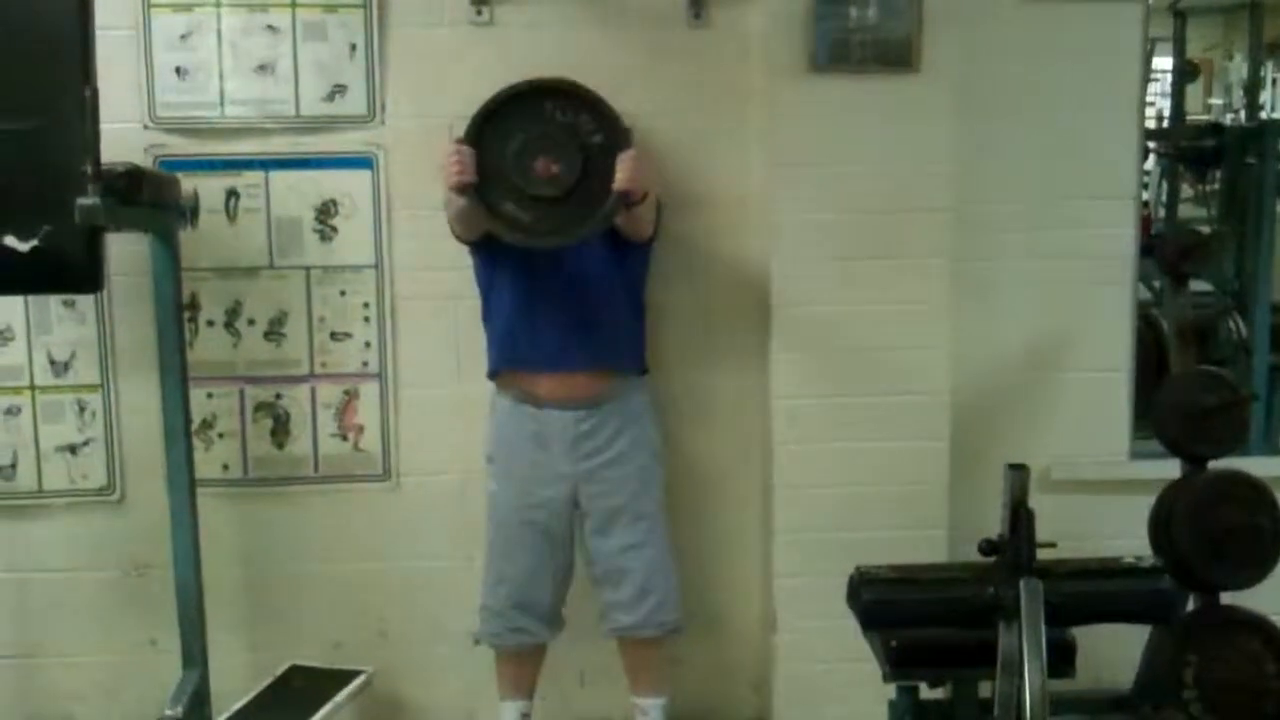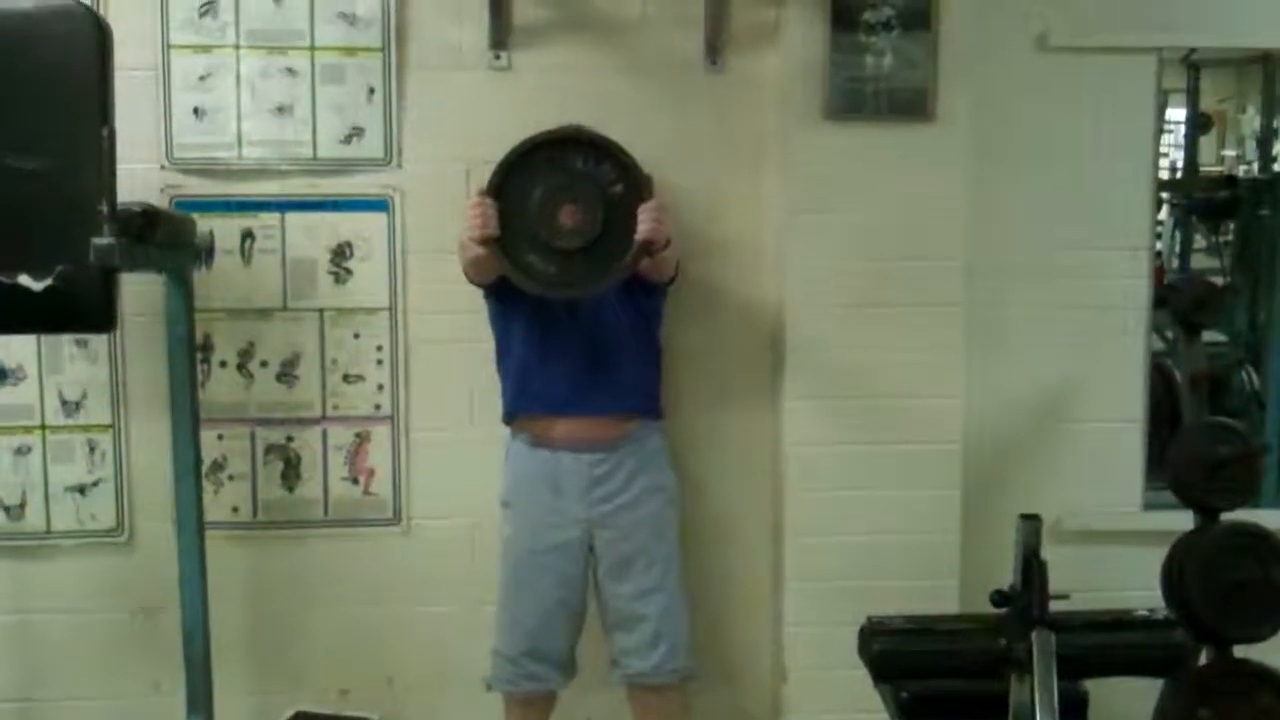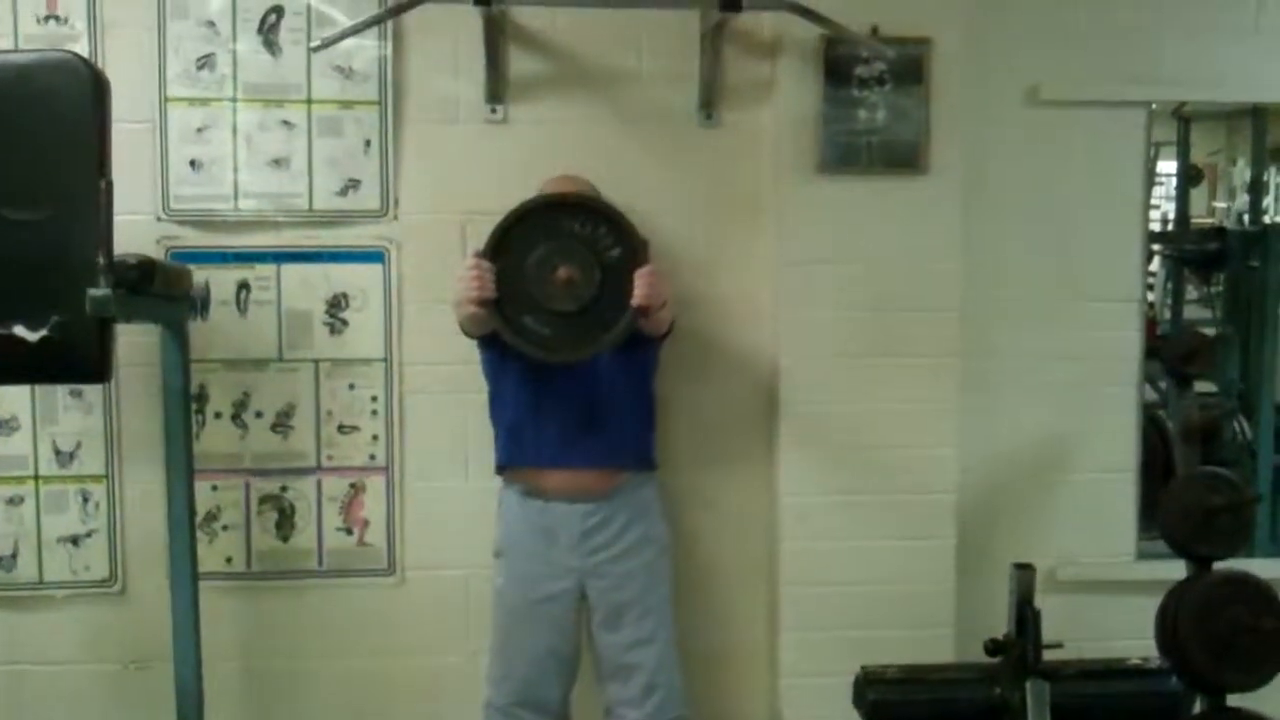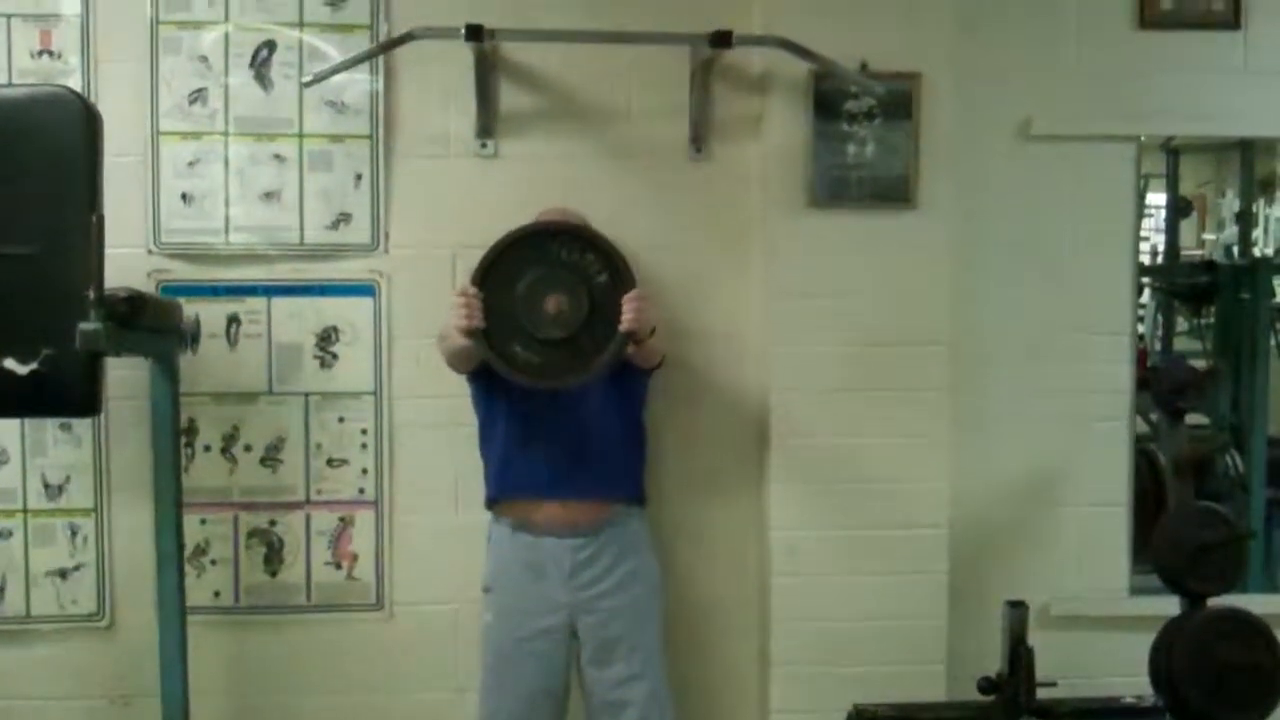
dt=1s
person 1, frame 1
left shoulder: (617, 208)
left elbow: (641, 222)
right elbow: (466, 223)
left wrist: (636, 194)
right wrist: (459, 192)
left hip: (617, 419)
right hip: (525, 421)
left knee: (639, 584)
right knee: (516, 591)
person 1, frame 2
left shoulder: (630, 252)
left elbow: (661, 269)
right elbow: (483, 271)
left wrist: (659, 240)
right wrist: (476, 241)
left hip: (631, 462)
right hip: (540, 466)
left knee: (651, 636)
right knee: (529, 642)
person 1, frame 3
left shoulder: (624, 297)
left elbow: (657, 323)
right elbow: (477, 322)
left wrist: (656, 305)
right wrist: (469, 302)
left hip: (625, 511)
right hip: (532, 515)
person 1, frame 4
left shoulder: (614, 330)
left elbow: (649, 355)
right elbow: (461, 358)
left wrist: (645, 333)
right wrist: (458, 334)
left hip: (614, 546)
right hip: (522, 549)
